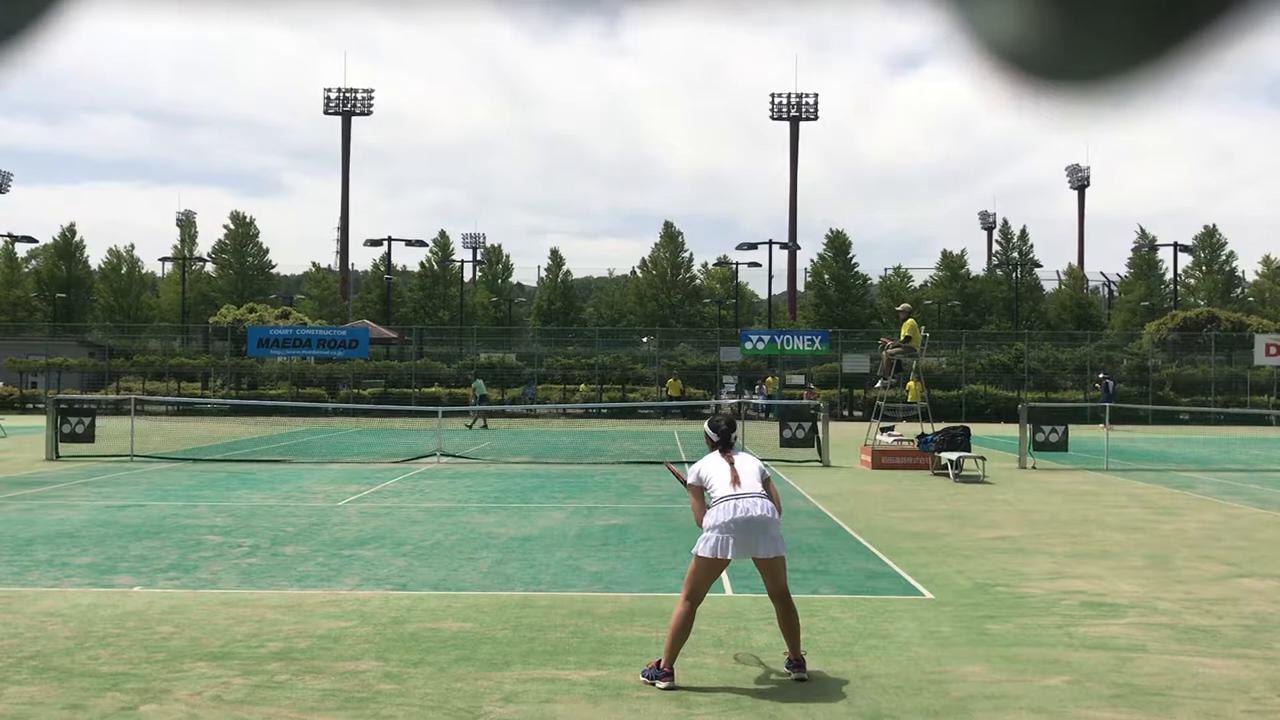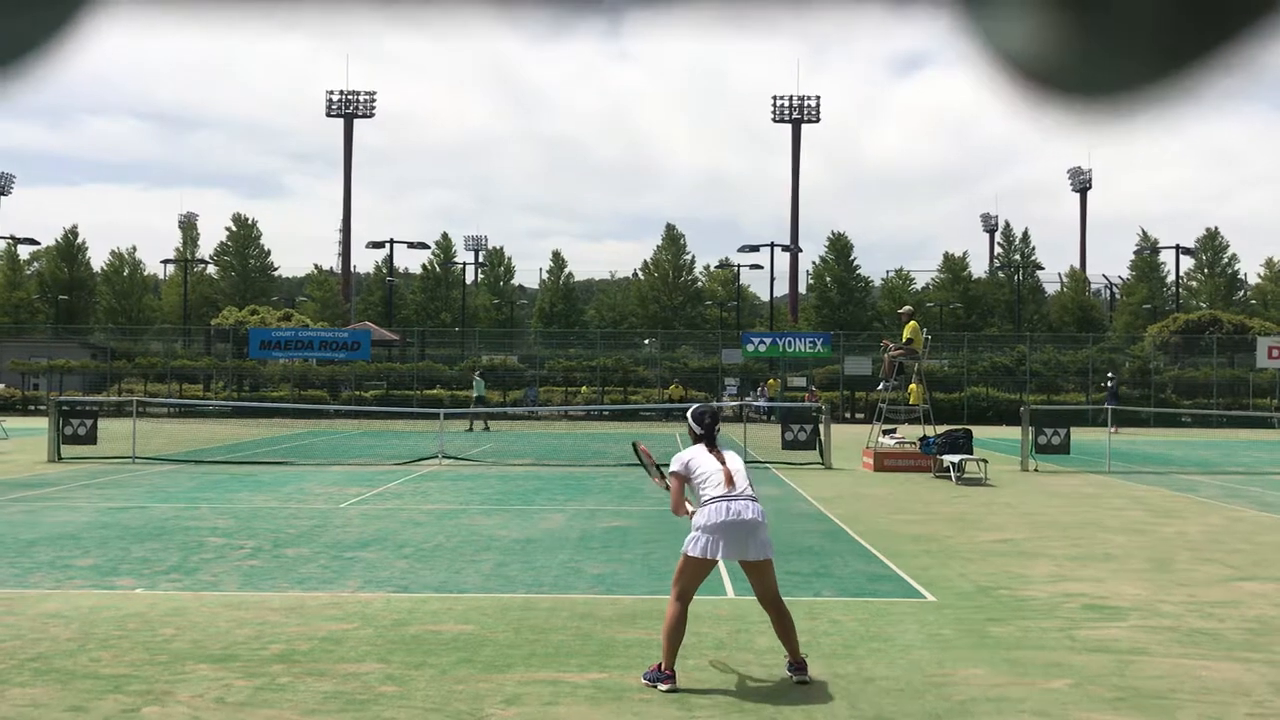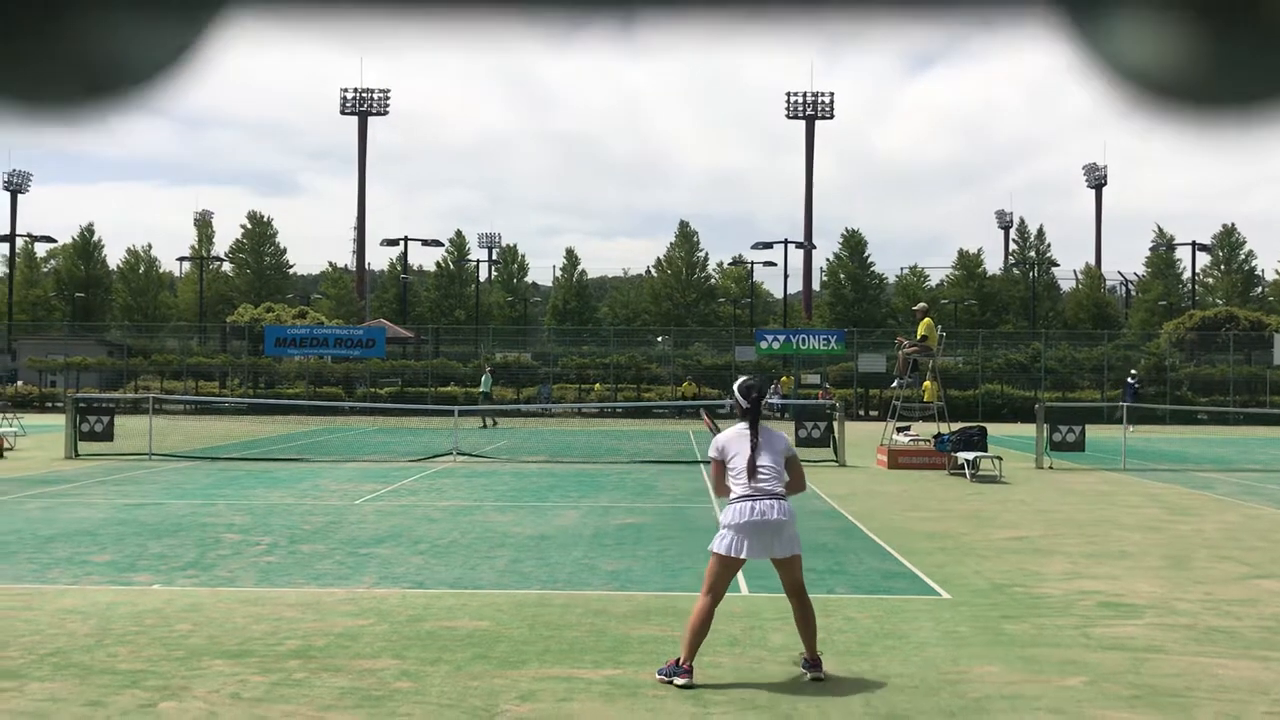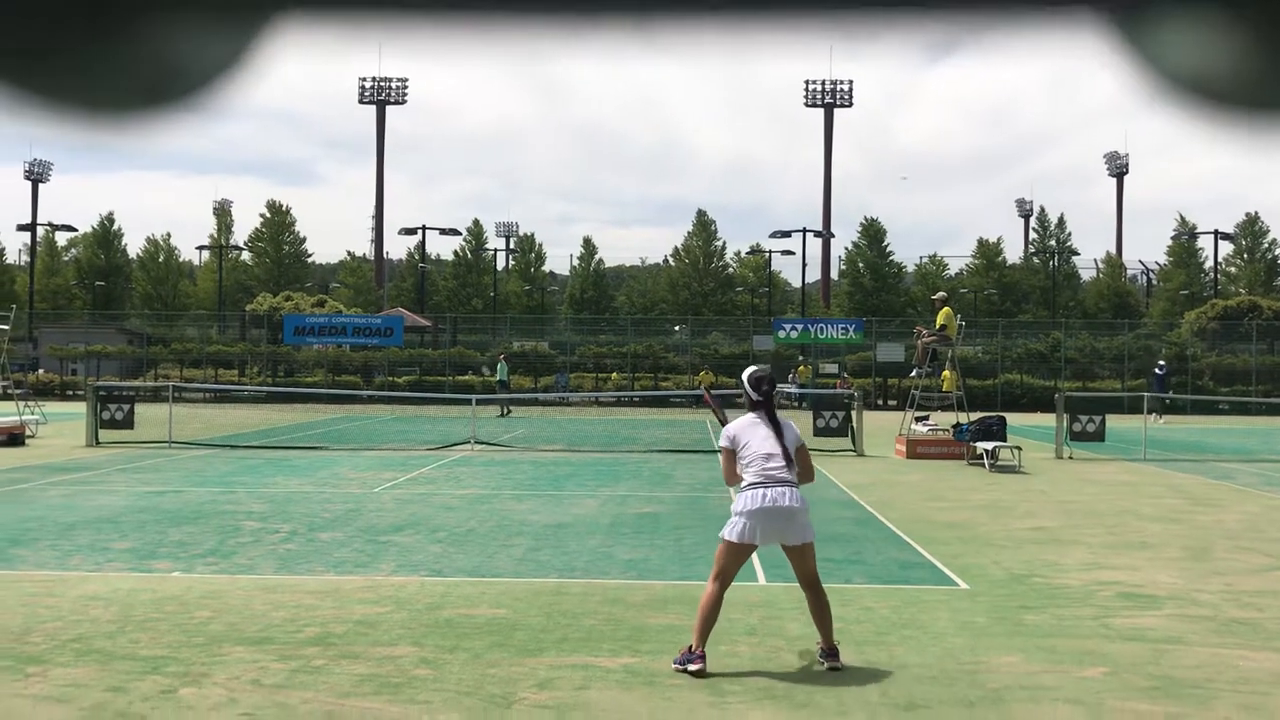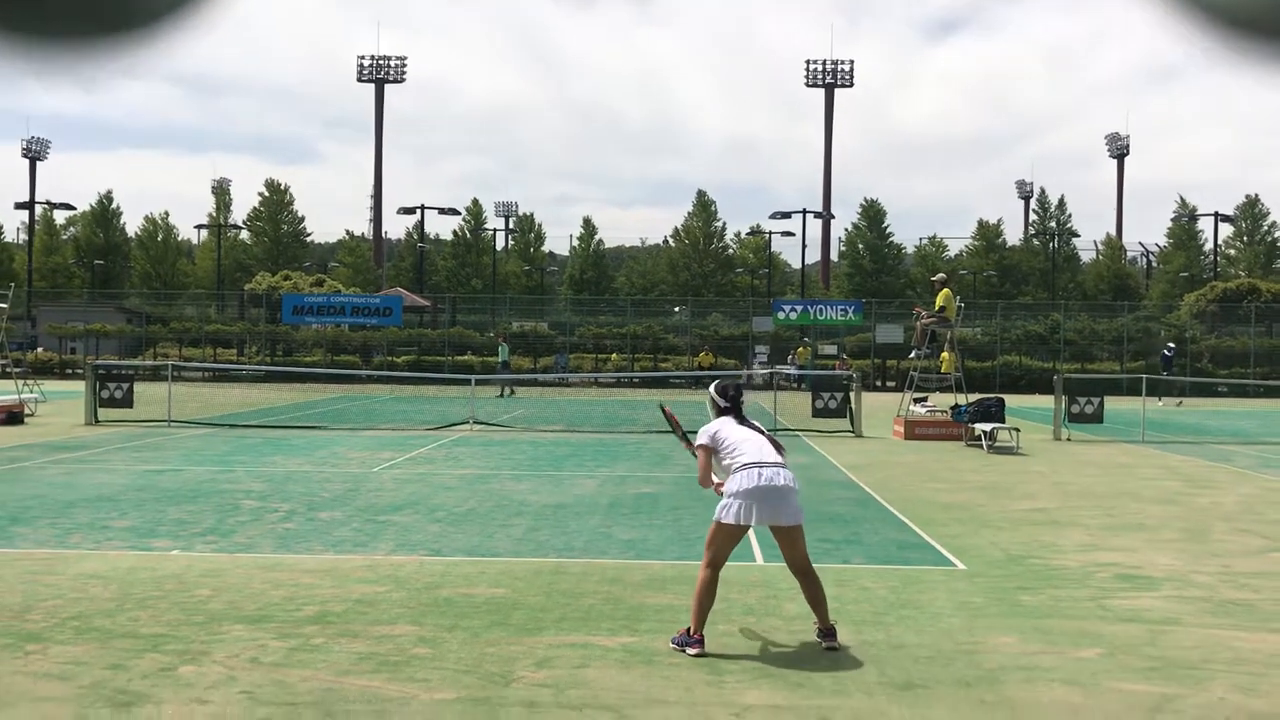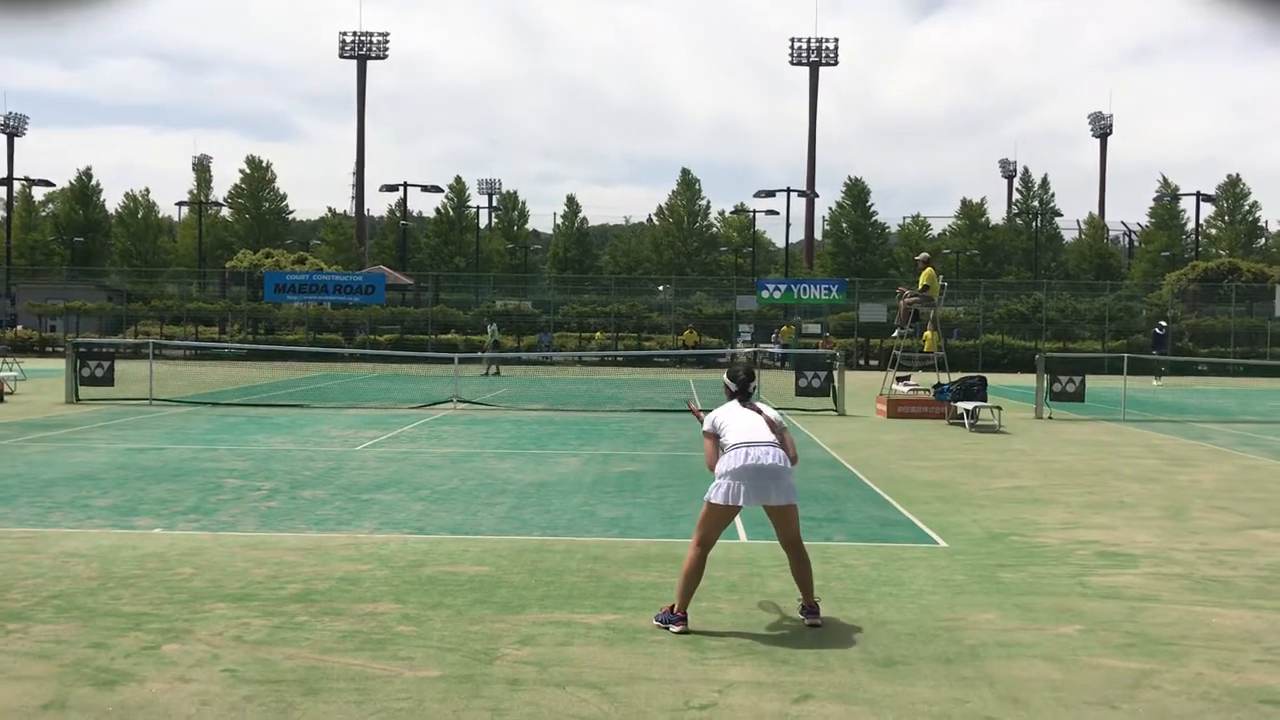
dt=0.4s
person 1, frame 1
left shoulder: (699, 467)
right shoulder: (753, 460)
left elbow: (700, 518)
right elbow: (777, 506)
left hip: (724, 517)
right hip: (764, 515)
left knee: (690, 597)
right knee: (780, 594)
left ankle: (664, 669)
right ankle: (796, 661)
person 1, frame 2
left shoulder: (683, 457)
right shoulder: (733, 456)
left elbow: (676, 508)
left wrist: (690, 510)
left hip: (713, 519)
right hip: (753, 517)
left knee: (679, 596)
right knee: (771, 599)
left ankle: (666, 671)
right ankle: (798, 663)
person 1, frame 3
left shoulder: (723, 440)
right shoulder: (780, 438)
left elbow: (720, 490)
right elbow: (799, 484)
left hip: (740, 516)
right hip: (780, 515)
left knee: (710, 595)
right knee: (797, 592)
left ankle: (683, 666)
right ankle: (813, 660)
person 1, frame 4
left shoulder: (733, 429)
right shoulder: (789, 427)
left elbow: (730, 479)
right elbow: (808, 474)
left hip: (752, 505)
right hip: (792, 503)
left knee: (719, 580)
right knee: (811, 582)
left ankle: (696, 653)
right ankle: (830, 650)
person 1, frame 5
left shoulder: (709, 430)
right shoulder: (756, 427)
left elbow: (703, 479)
left wrist: (715, 482)
left hip: (746, 485)
right hip: (784, 483)
left knee: (710, 564)
right knee: (801, 566)
left ankle: (694, 636)
right ankle: (827, 630)
person 1, frame 6
left shoulder: (715, 415)
right shoulder: (770, 412)
left elbow: (712, 464)
right elbow: (792, 456)
left hip: (736, 465)
right hip: (777, 464)
left knee: (701, 543)
right knee: (793, 543)
left ankle: (677, 613)
right ankle: (810, 608)
